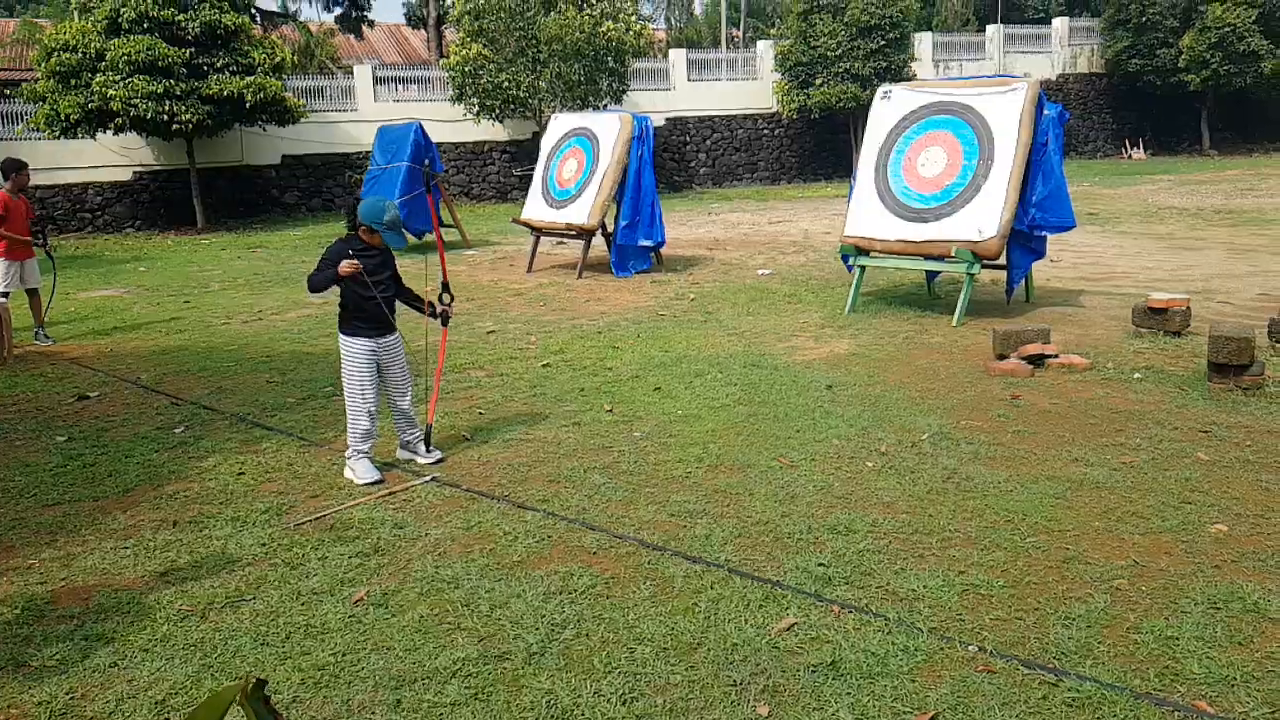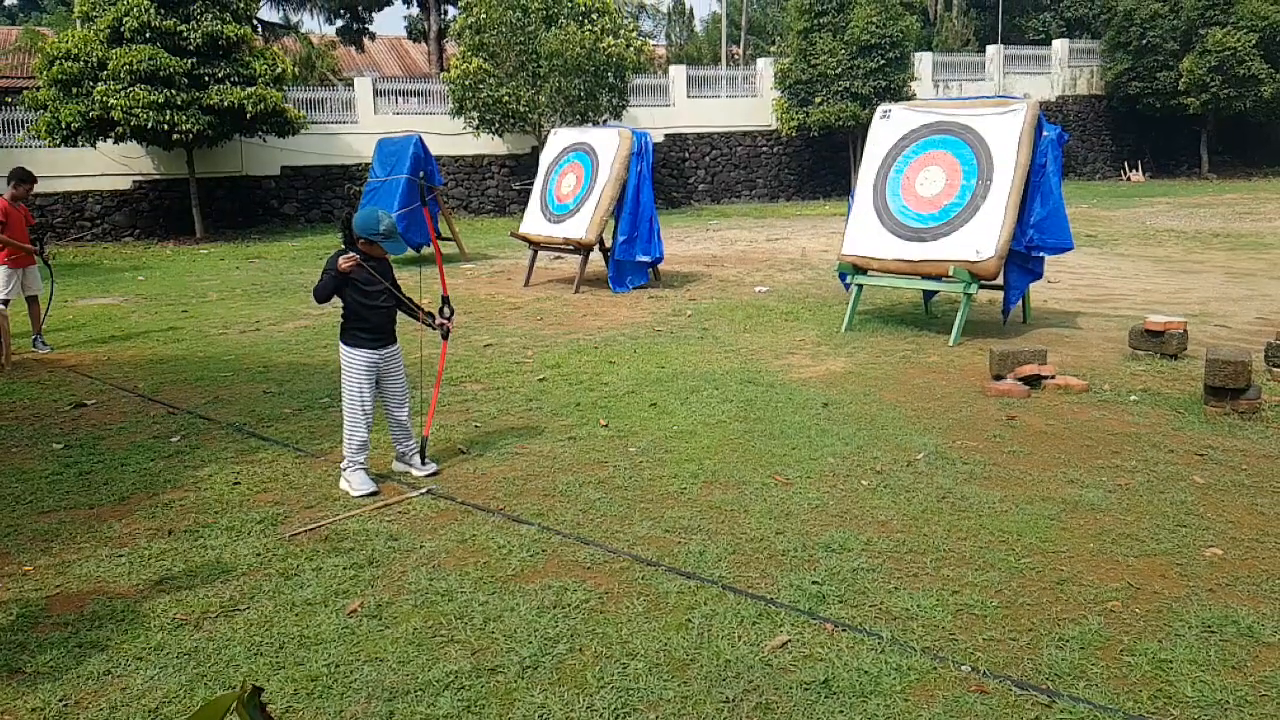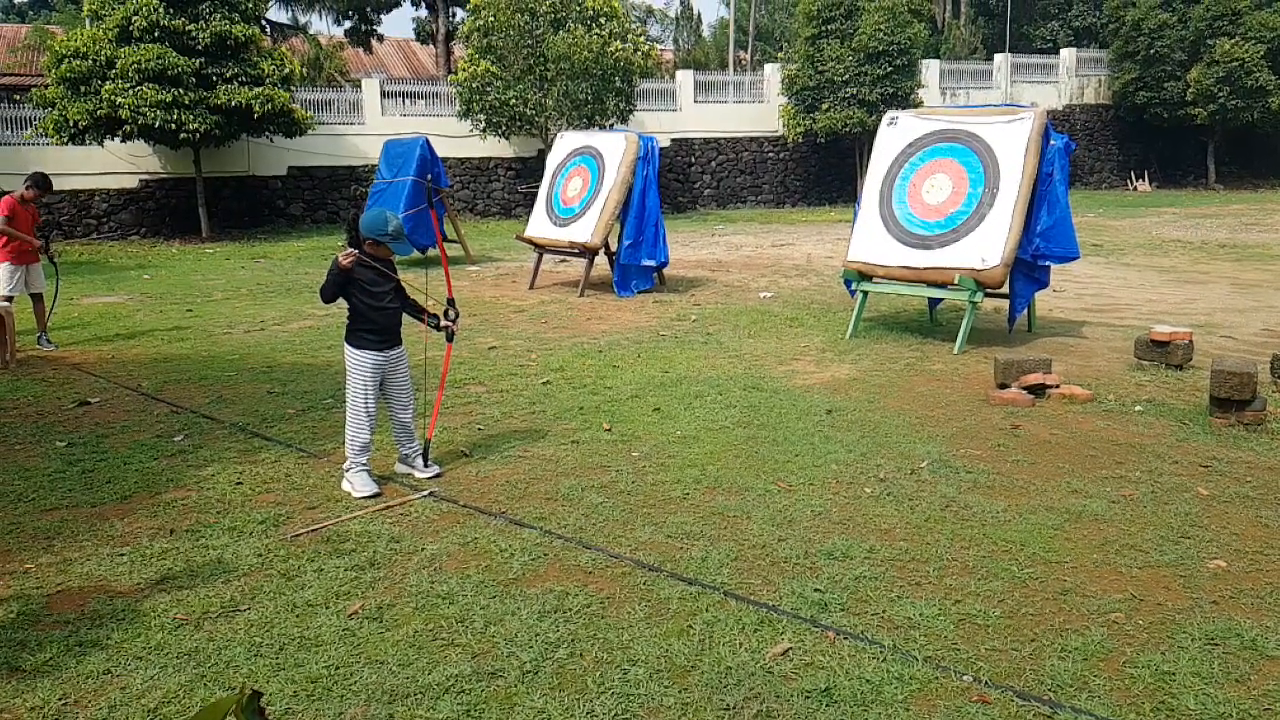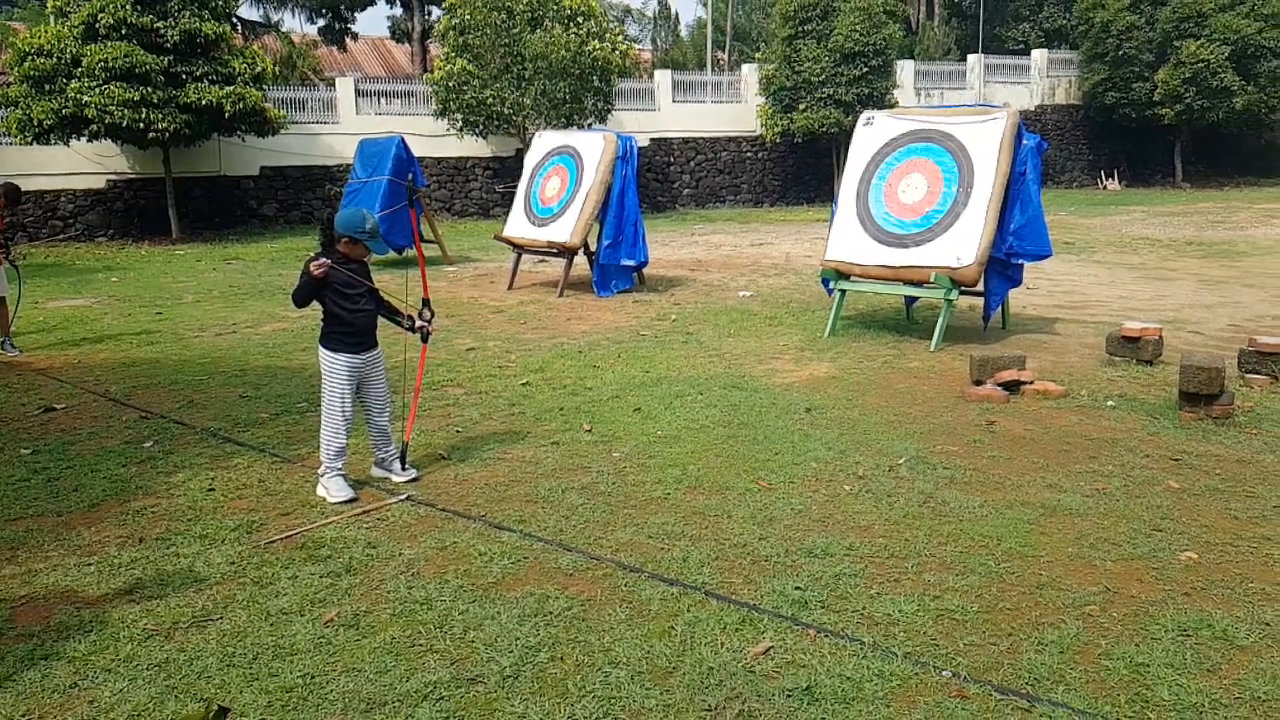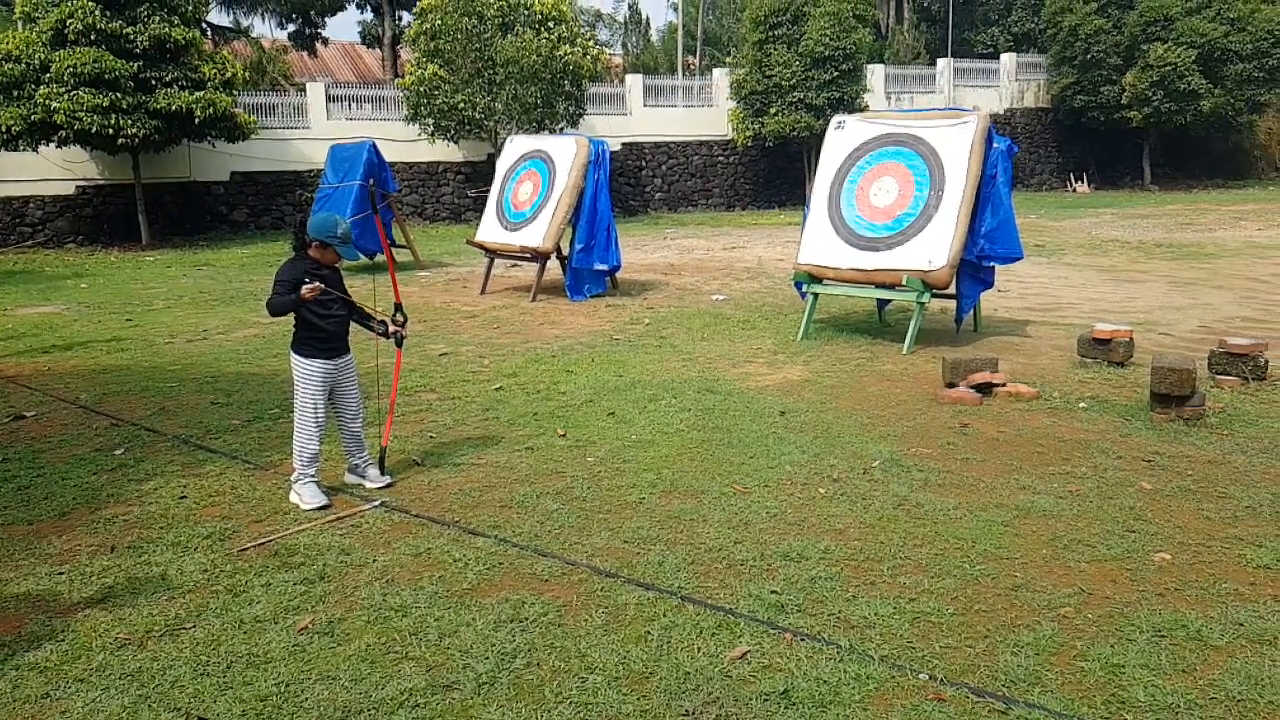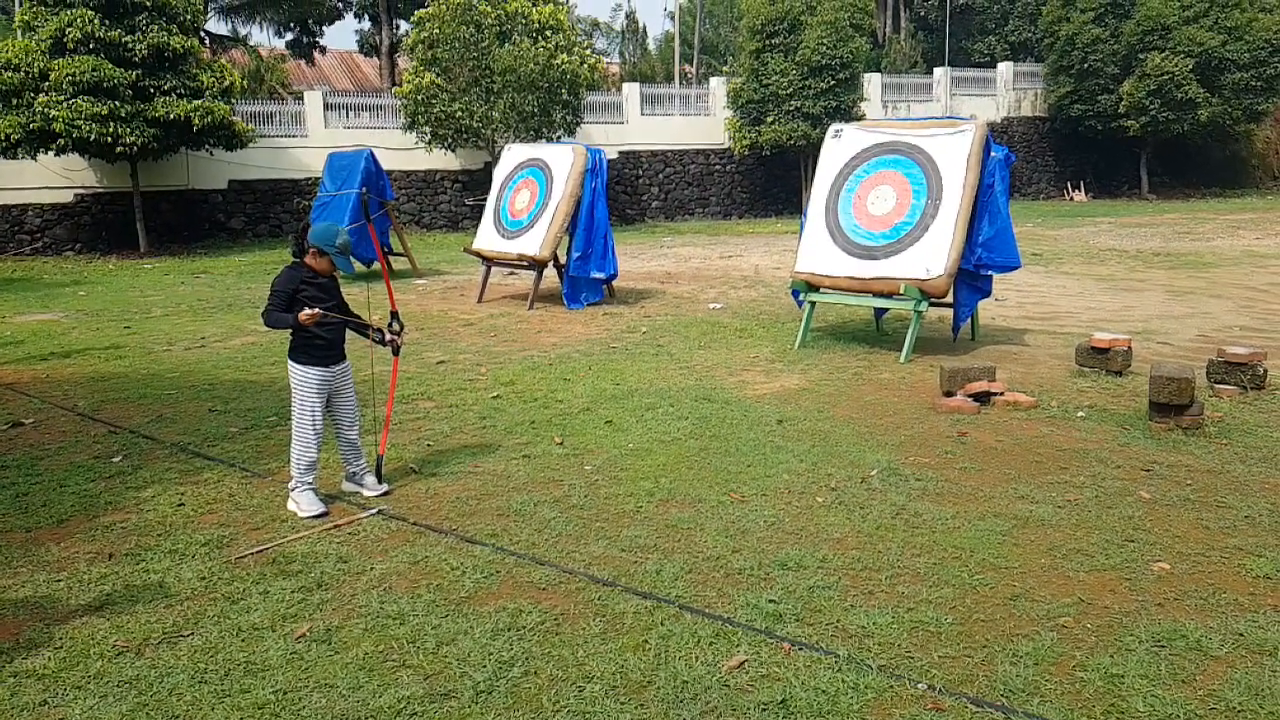
dt=0.5s
person 1, frame 1
left shoulder: (385, 253)
right shoulder: (341, 250)
left elbow: (398, 289)
right elbow: (313, 284)
left wrist: (429, 308)
right wrist: (337, 273)
left hip: (389, 336)
right hip: (357, 339)
left knee: (401, 393)
right knee: (362, 401)
left ankle: (411, 442)
right ankle: (357, 458)
person 1, frame 2
left shoulder: (382, 264)
right shoulder: (341, 260)
left elbow: (399, 298)
right elbow: (320, 296)
left wrist: (430, 319)
right wrist: (338, 272)
left hip: (389, 347)
right hip: (358, 350)
left knee: (399, 405)
right knee: (359, 411)
left ankle: (407, 454)
right ankle: (353, 469)
person 1, frame 3
left shoulder: (386, 265)
right shoulder: (349, 263)
left elbow: (403, 299)
right elbow: (327, 296)
left wrist: (434, 321)
right wrist: (340, 270)
left hip: (394, 349)
right hip: (363, 351)
left knee: (403, 407)
right knee: (362, 412)
left ankle: (411, 456)
right ankle: (356, 470)
person 1, frame 4
left shoulder: (359, 266)
right shoulder: (321, 264)
left elbow: (377, 301)
right elbow: (299, 301)
left wrist: (409, 322)
right wrist: (312, 279)
left hip: (370, 351)
right hip: (339, 355)
left knee: (380, 410)
right knee: (338, 416)
left ankle: (386, 461)
right ankle: (330, 475)
person 1, frame 5
left shoulder: (332, 272)
right shoulder: (293, 269)
left elbow: (350, 308)
right elbow: (274, 306)
left wrist: (382, 327)
right wrist: (300, 298)
left hip: (342, 357)
right hip: (310, 360)
left knee: (352, 416)
right knee: (310, 422)
left ankle: (359, 466)
right ankle: (303, 482)
person 1, frame 6
left shoulder: (329, 280)
right shoulder: (290, 278)
left elbow: (346, 314)
right elbow: (270, 316)
left wrist: (380, 335)
right wrist: (297, 320)
left hip: (338, 364)
right hip: (308, 368)
left knee: (349, 423)
right knee: (309, 430)
left ankle: (357, 474)
right ankle: (301, 489)
